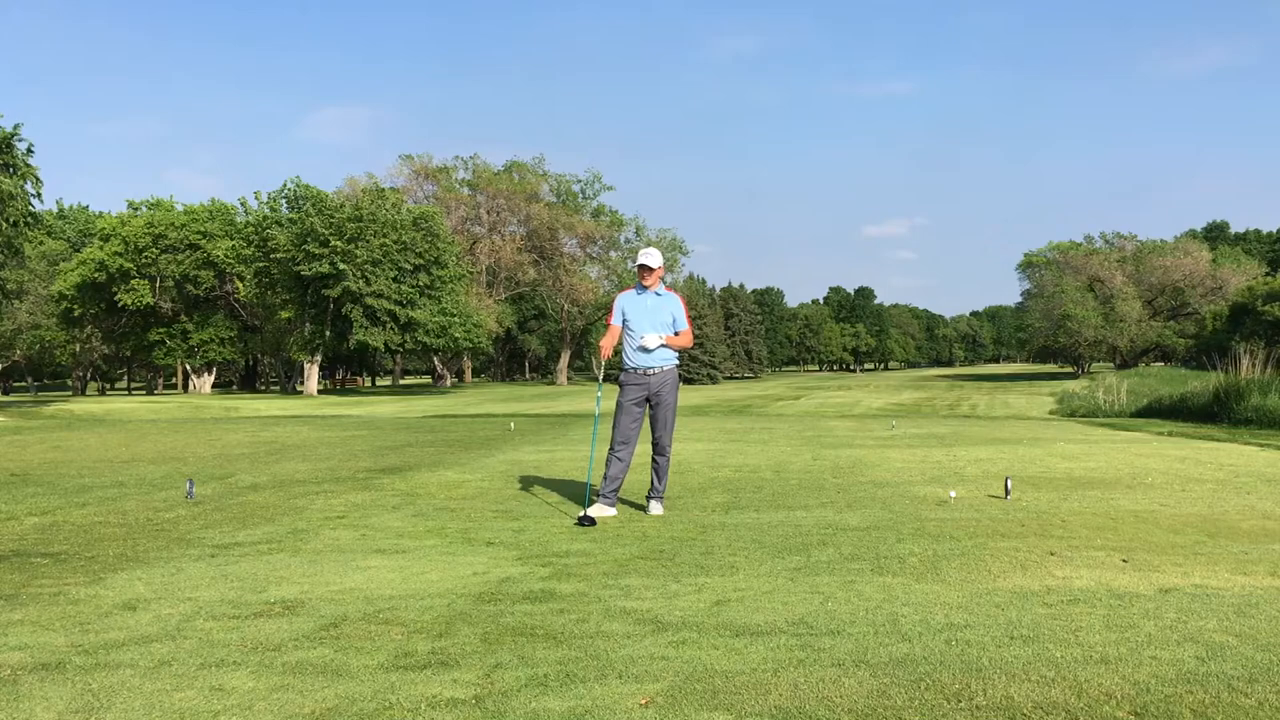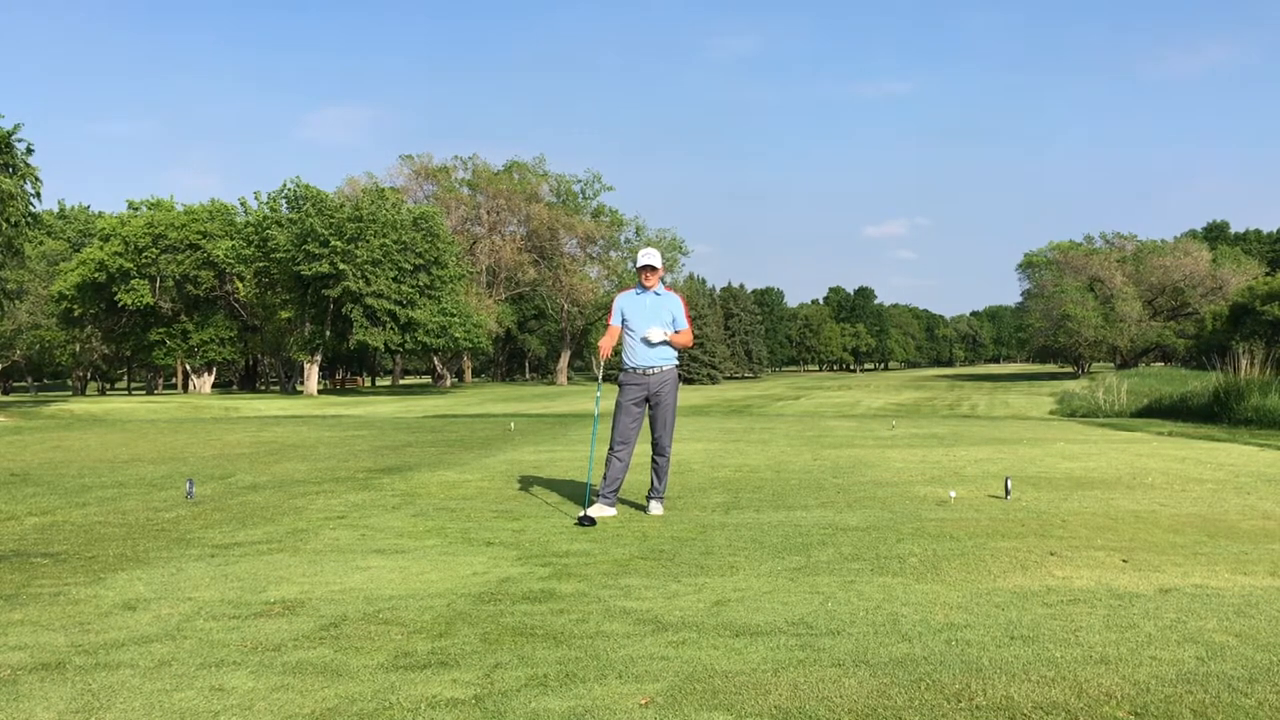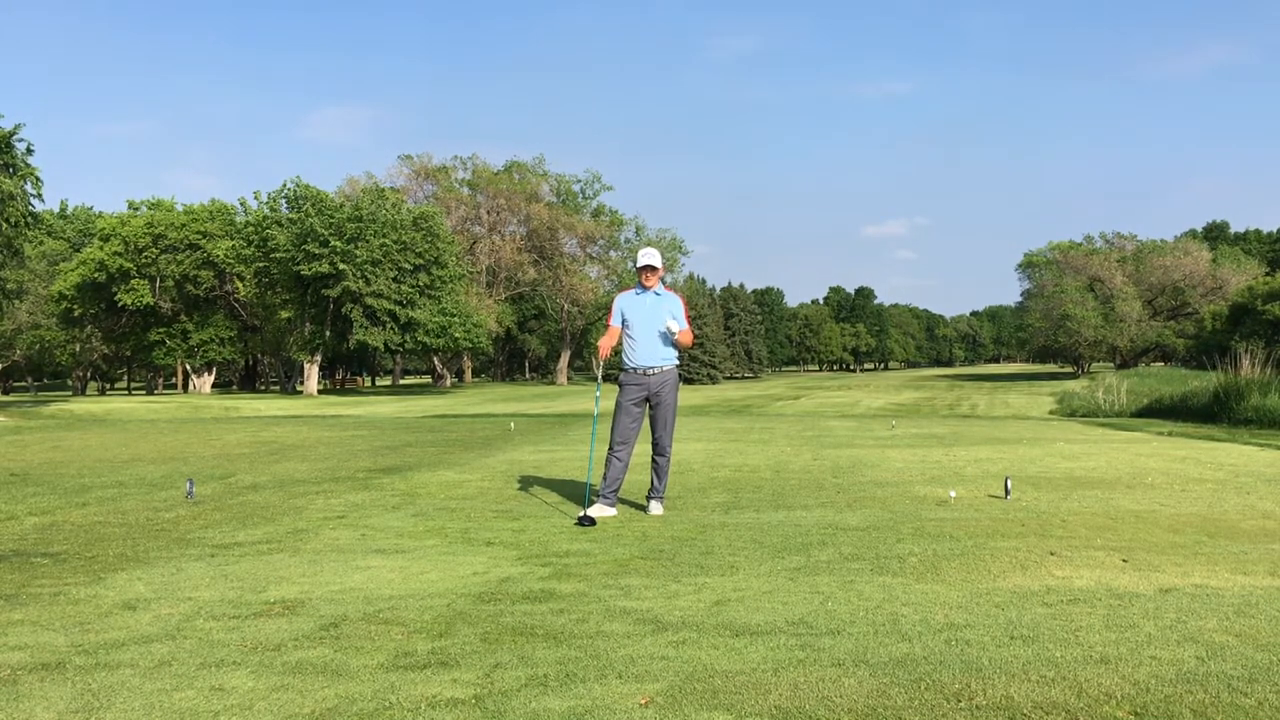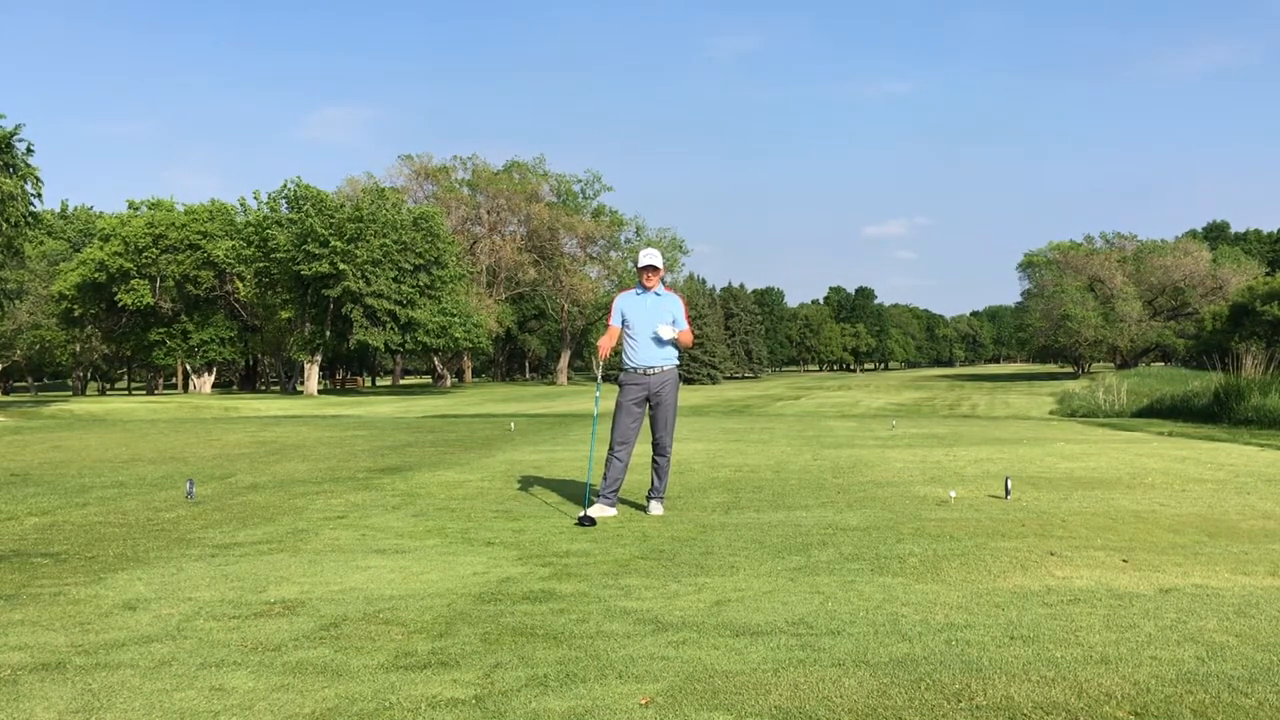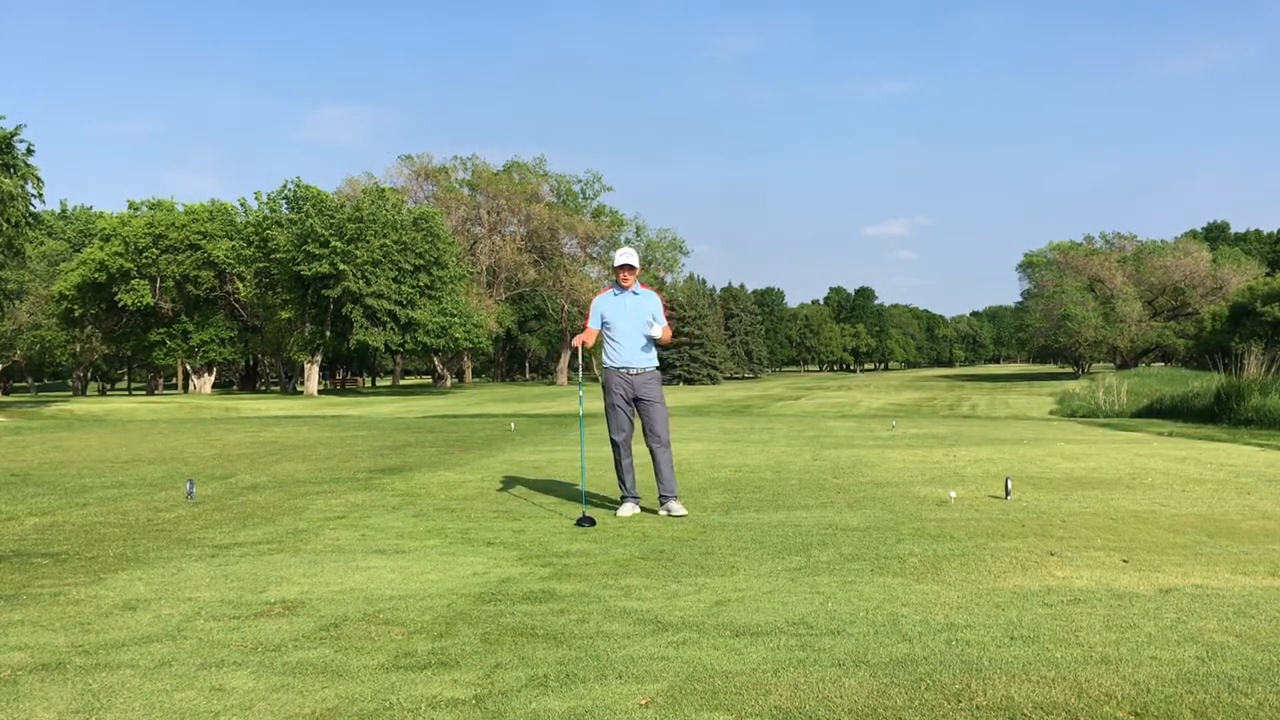
dt=1s
person 1, frame 1
left shoulder: (674, 300)
right shoulder: (624, 298)
left elbow: (687, 340)
right elbow: (614, 332)
left wrist: (662, 339)
right wrist: (606, 342)
left hip: (665, 377)
right hip: (633, 378)
left knee: (662, 442)
right knee: (621, 441)
left ankle: (656, 498)
right ankle: (607, 500)
person 1, frame 2
left shoulder: (674, 300)
right shoulder: (622, 299)
left elbow: (688, 339)
right elbow: (613, 333)
left wrist: (666, 335)
right wrist: (605, 341)
left hip: (665, 377)
right hip: (632, 378)
left knee: (662, 443)
right knee: (620, 441)
left ankle: (656, 498)
right ankle: (606, 500)
person 1, frame 3
left shoulder: (674, 300)
right shoulder: (622, 299)
left elbow: (688, 340)
right elbow: (613, 333)
left wrist: (676, 333)
right wrist: (605, 341)
left hip: (665, 377)
right hip: (632, 378)
left knee: (662, 443)
right knee: (620, 441)
left ankle: (656, 498)
right ankle: (606, 500)
person 1, frame 4
left shoulder: (674, 301)
right shoulder: (623, 299)
left elbow: (688, 340)
right elbow: (612, 334)
left wrist: (674, 334)
right wrist: (604, 341)
left hip: (665, 377)
right hip: (632, 377)
left knee: (662, 442)
right knee: (620, 440)
left ankle: (656, 498)
right ankle: (606, 500)
person 1, frame 5
left shoulder: (652, 298)
right shoulder: (601, 301)
left elbow: (667, 335)
right elbow: (591, 336)
left wrist: (660, 334)
right wrist: (581, 338)
left hip: (648, 376)
right hip: (616, 377)
left knee: (659, 438)
right knee: (620, 440)
left ankle: (669, 499)
right ankle: (629, 499)
